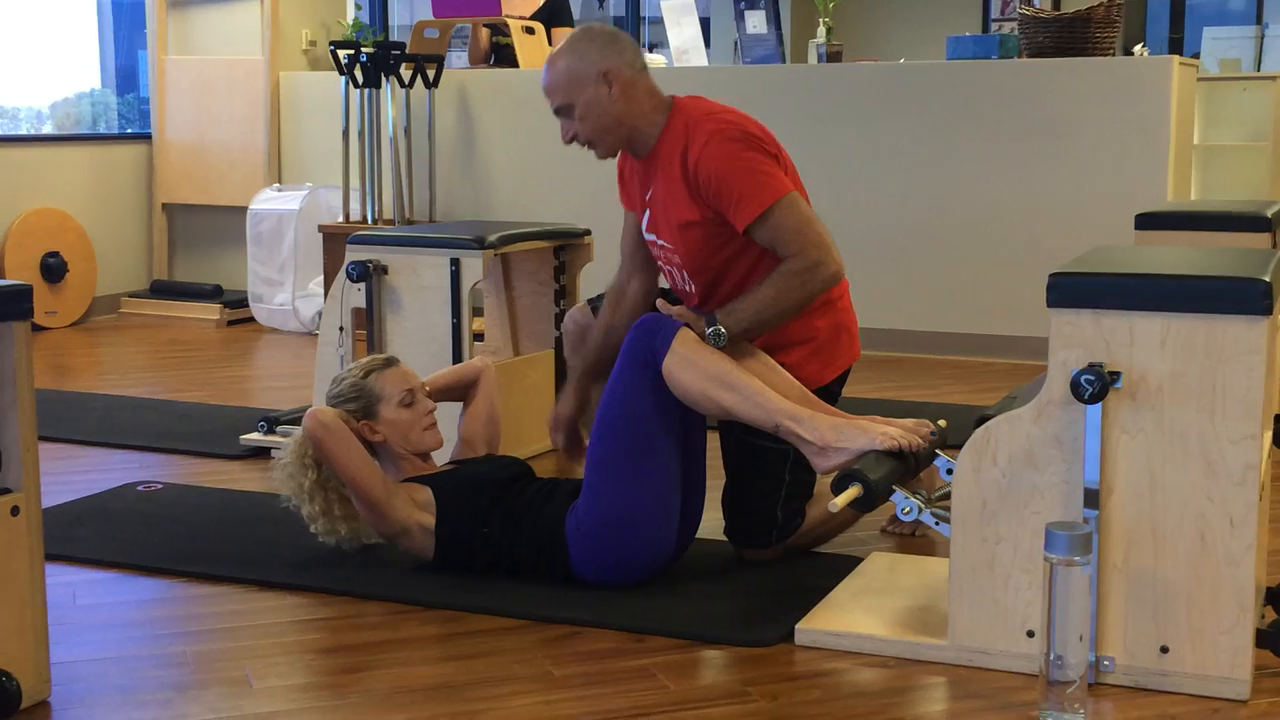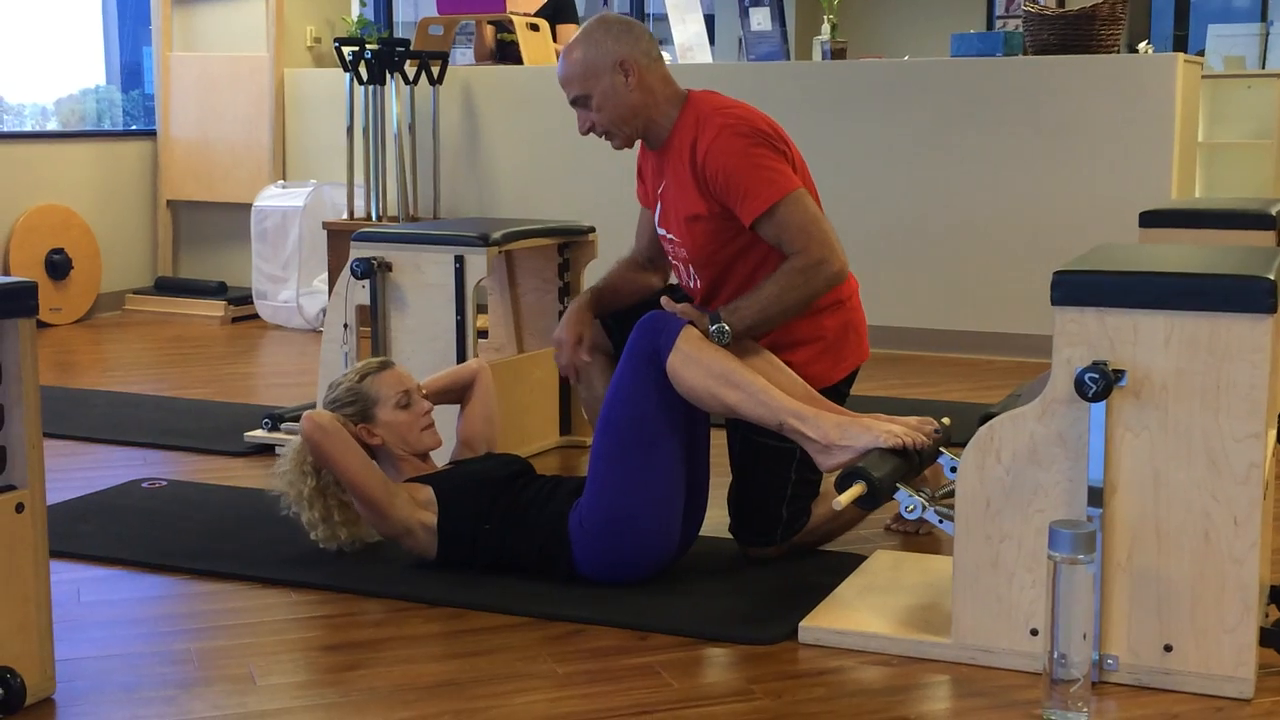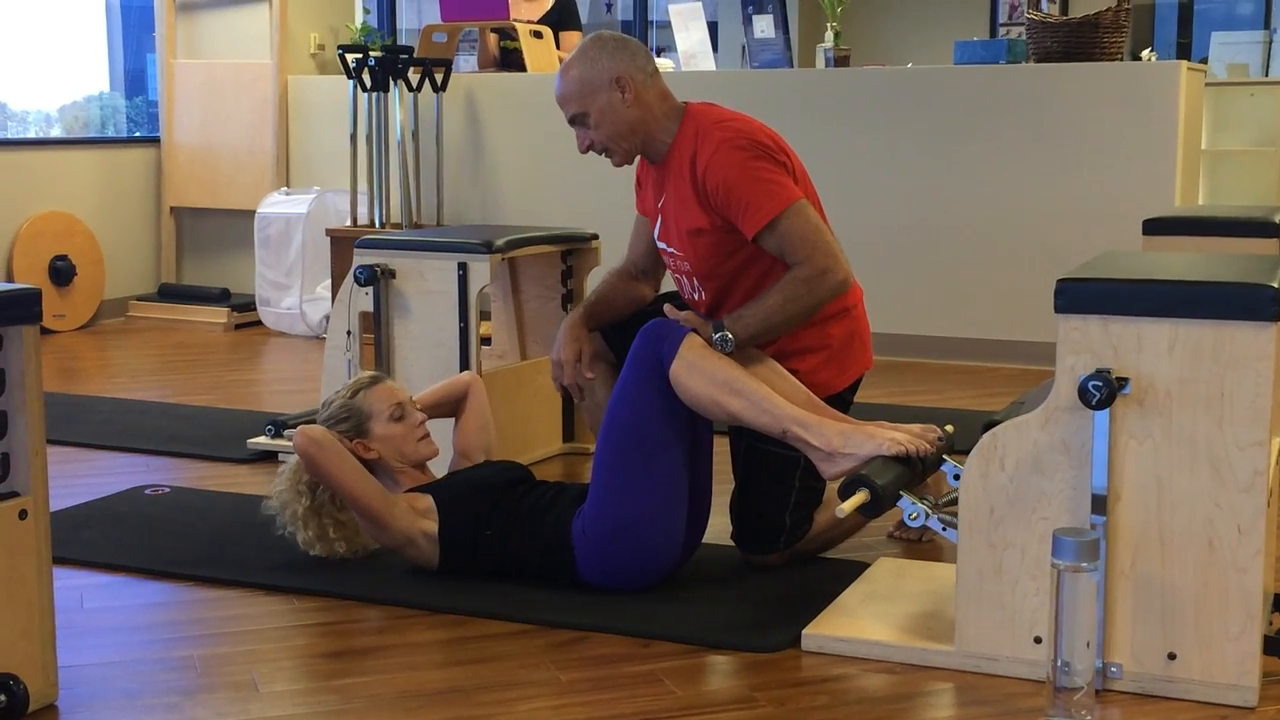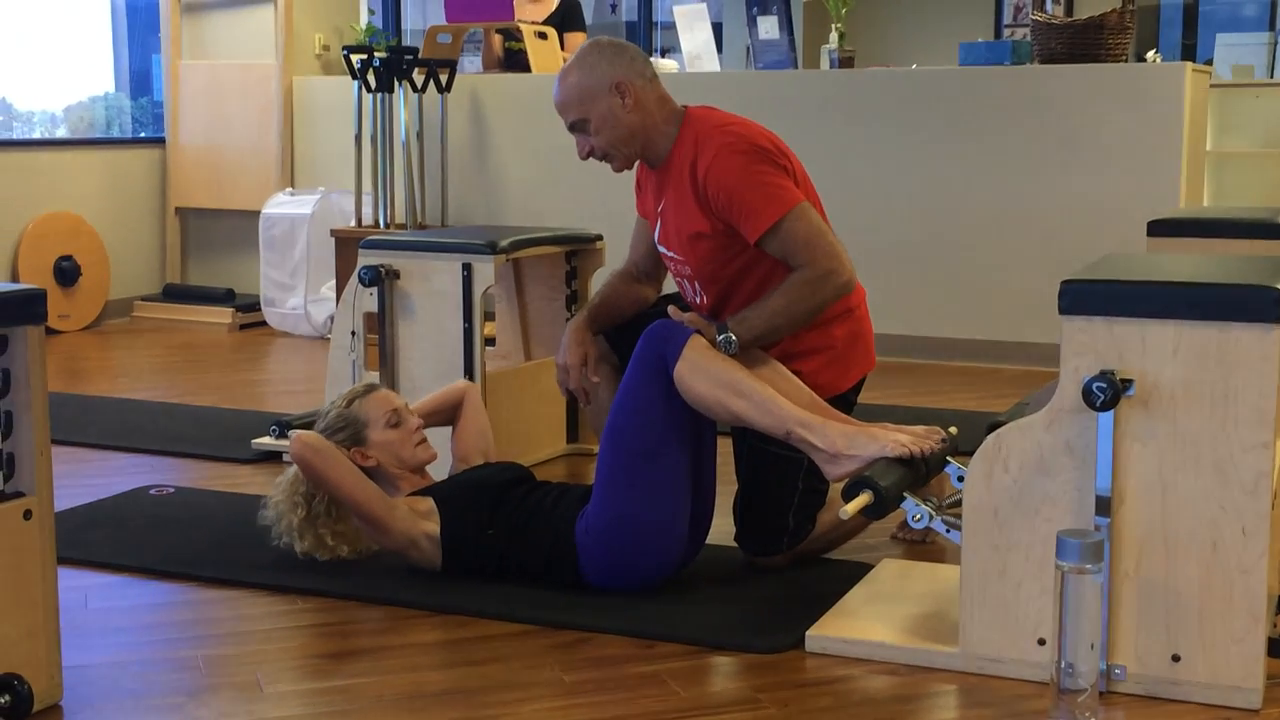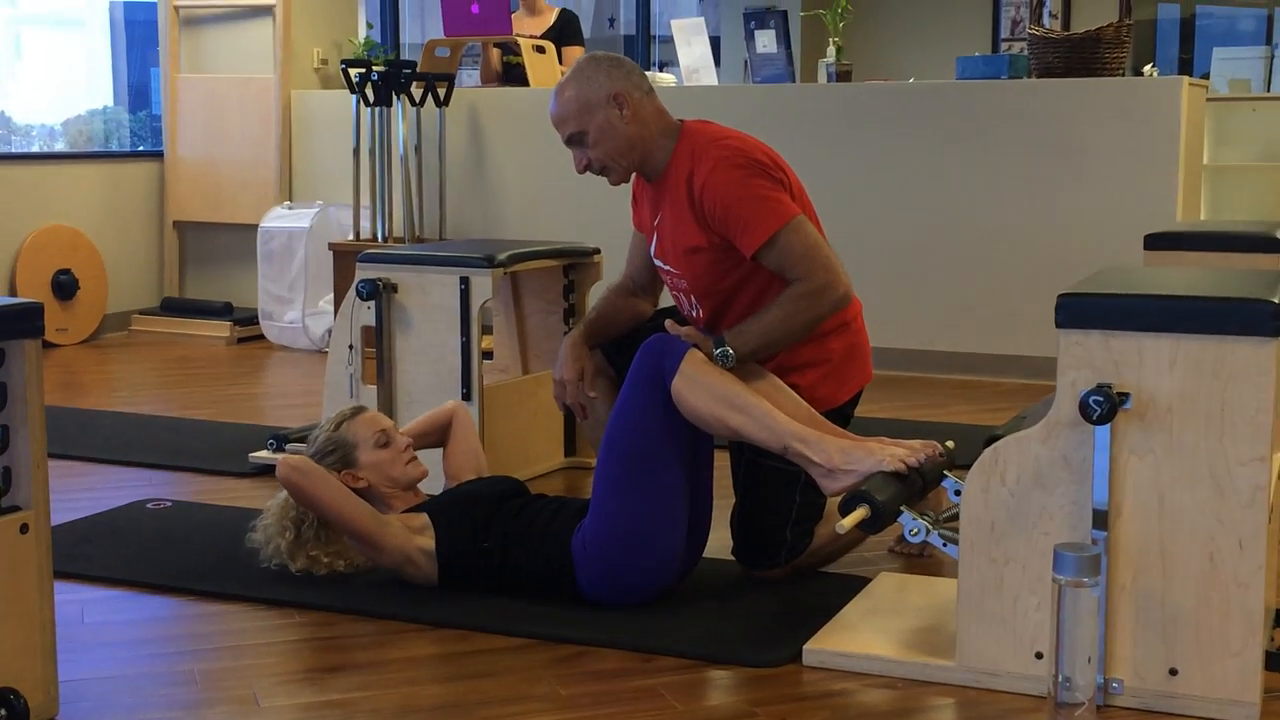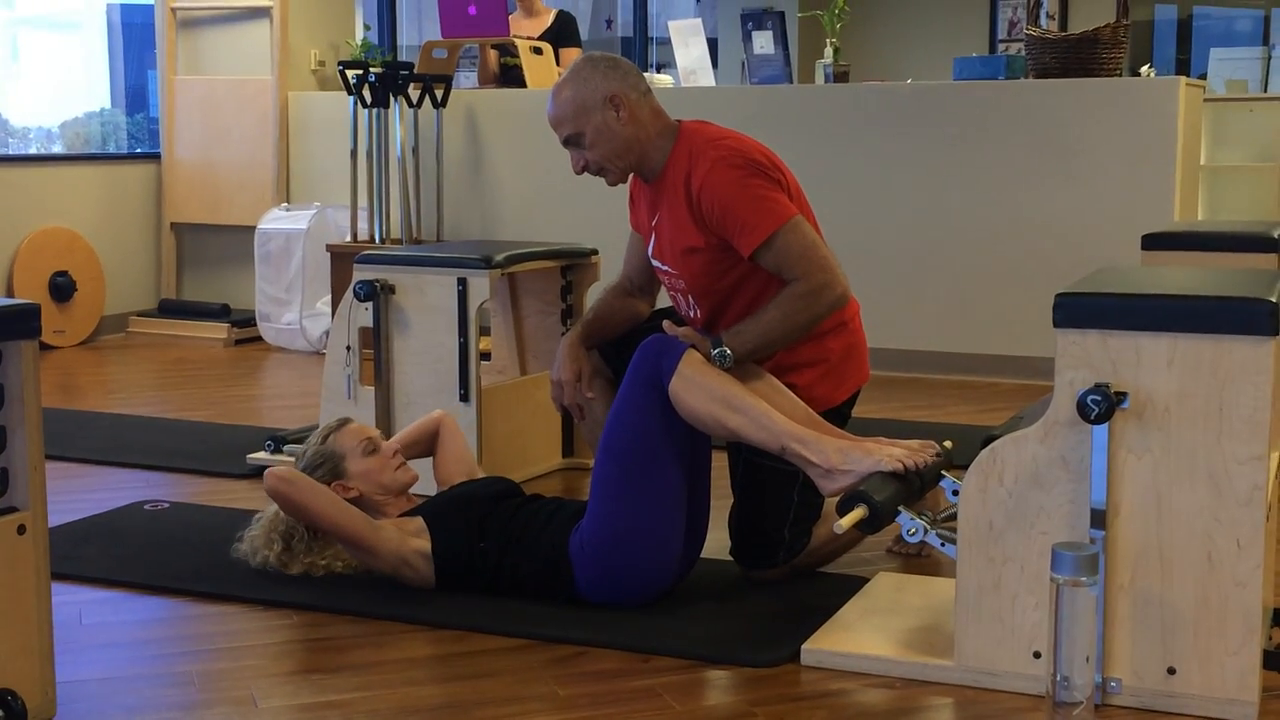
dt=0.4s
person 1, frame 1
left shoulder: (464, 463)
right shoulder: (399, 512)
left elbow: (481, 369)
right elbow: (317, 422)
left wrist: (413, 387)
right wrist: (384, 403)
left hip: (650, 527)
right hip: (604, 544)
left knee: (692, 332)
right knee: (651, 337)
left ankle: (857, 435)
right ankle: (821, 438)
person 1, frame 2
left shoulder: (462, 468)
right shoulder: (401, 512)
left elbow: (476, 371)
right elbow: (314, 425)
left wrist: (413, 389)
right wrist: (382, 405)
left hip: (652, 526)
right hip: (607, 541)
left knee: (692, 331)
right knee: (656, 334)
left ankle: (848, 431)
right ankle: (823, 435)
person 1, frame 3
left shoulder: (460, 477)
right shoulder: (402, 521)
left elbow: (470, 382)
right elbow: (307, 438)
left wrist: (405, 402)
right wrist: (379, 421)
left hip: (654, 533)
right hip: (611, 547)
left knee: (696, 338)
right knee: (660, 341)
left ankle: (859, 442)
right ankle: (828, 442)
person 1, frame 4
left shoulder: (463, 483)
right shoulder: (402, 526)
left elbow: (465, 391)
right elbow: (303, 446)
left wrist: (401, 411)
right wrist: (369, 428)
left hip: (655, 535)
right hip: (615, 549)
left knee: (700, 340)
right knee: (664, 341)
left ankle: (849, 440)
right ankle: (828, 444)
person 1, frame 5
left shoulder: (455, 501)
right shoulder: (398, 542)
left elbow: (455, 411)
right elbow: (289, 467)
left wrist: (394, 436)
right wrist: (359, 450)
left hip: (653, 548)
right hip: (611, 562)
left knee: (698, 354)
right knee: (662, 357)
left ankle: (850, 455)
right ankle: (828, 457)
person 1, frame 6
left shoulder: (450, 505)
right shoulder: (393, 546)
left elbow: (442, 419)
right elbow: (278, 479)
left wrist: (385, 448)
right wrist: (349, 463)
left hip: (647, 548)
right hip: (609, 563)
left knee: (696, 353)
right knee: (659, 356)
left ankle: (844, 454)
right ankle: (827, 460)
person 2, frame 1
left shoulder: (717, 144)
right shoulder: (636, 156)
left elbow: (819, 265)
right elbow: (633, 285)
left wrist: (712, 331)
right wrist: (579, 389)
left hip: (792, 348)
right hip: (723, 326)
left knee: (759, 544)
right knee: (583, 325)
person 2, frame 2
left shoulder: (727, 139)
right shoulder: (654, 144)
left elbow: (823, 264)
right elbow: (648, 264)
left wrist: (716, 328)
right wrist: (584, 304)
left hip: (797, 347)
right hip: (729, 324)
left knee: (764, 540)
right knee: (590, 331)
person 2, frame 3
left shoulder: (726, 150)
right shoulder: (653, 158)
left elbow: (826, 273)
right elbow: (639, 276)
left wrist: (719, 337)
right wrist: (578, 319)
left hip: (801, 355)
right hip: (731, 334)
left knee: (767, 547)
right knee: (593, 340)
person 2, frame 4
left shoulder: (727, 155)
right shoulder: (652, 160)
left elbow: (831, 276)
right elbow: (641, 277)
left wrist: (723, 338)
right wrist: (582, 324)
left hip: (805, 356)
right hip: (732, 333)
left knee: (768, 549)
right knee: (596, 343)
person 2, frame 5
left shoulder: (723, 168)
right shoulder: (648, 175)
left elbow: (828, 288)
right elbow: (637, 291)
left wrist: (720, 352)
right wrist: (579, 339)
left hip: (801, 367)
right hip: (728, 344)
left knee: (768, 561)
right knee: (593, 359)
person 2, frame 6
left shoulder: (721, 168)
right shoulder: (645, 175)
left elbow: (824, 288)
right elbow: (633, 291)
left wrist: (717, 351)
right wrist: (576, 339)
left hip: (800, 370)
right hip: (723, 344)
left knee: (764, 561)
right knee: (589, 361)
